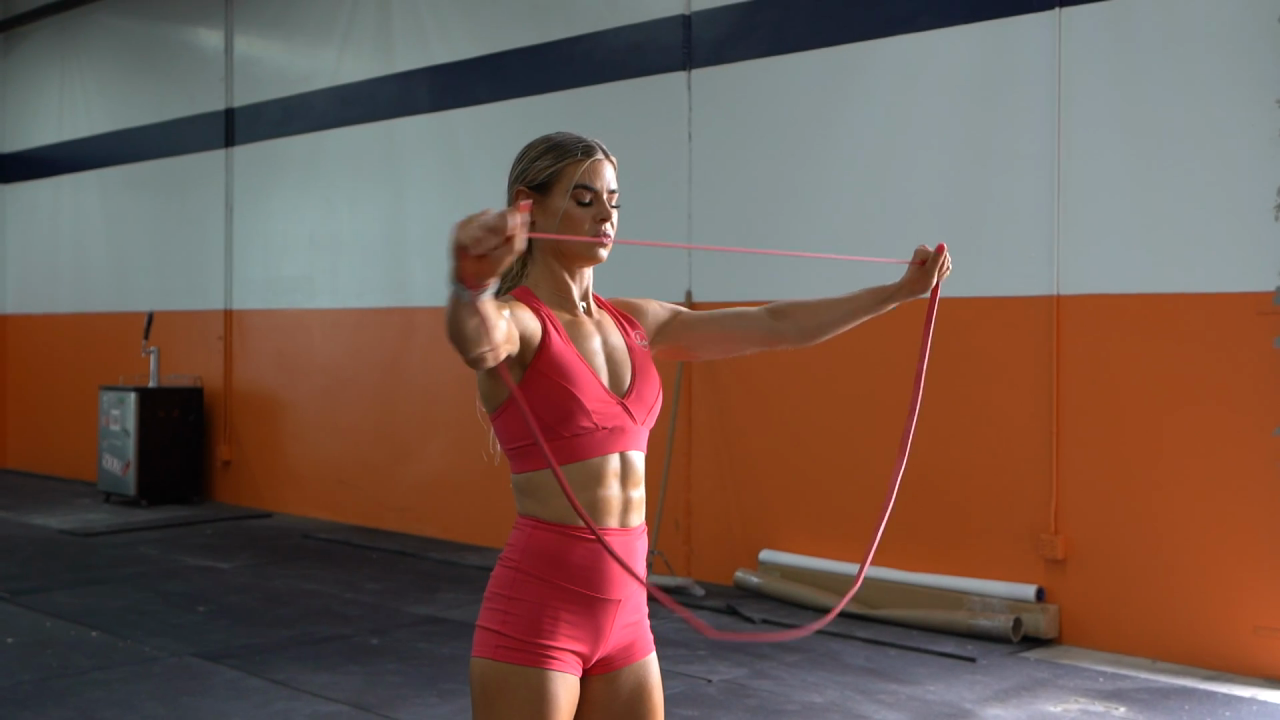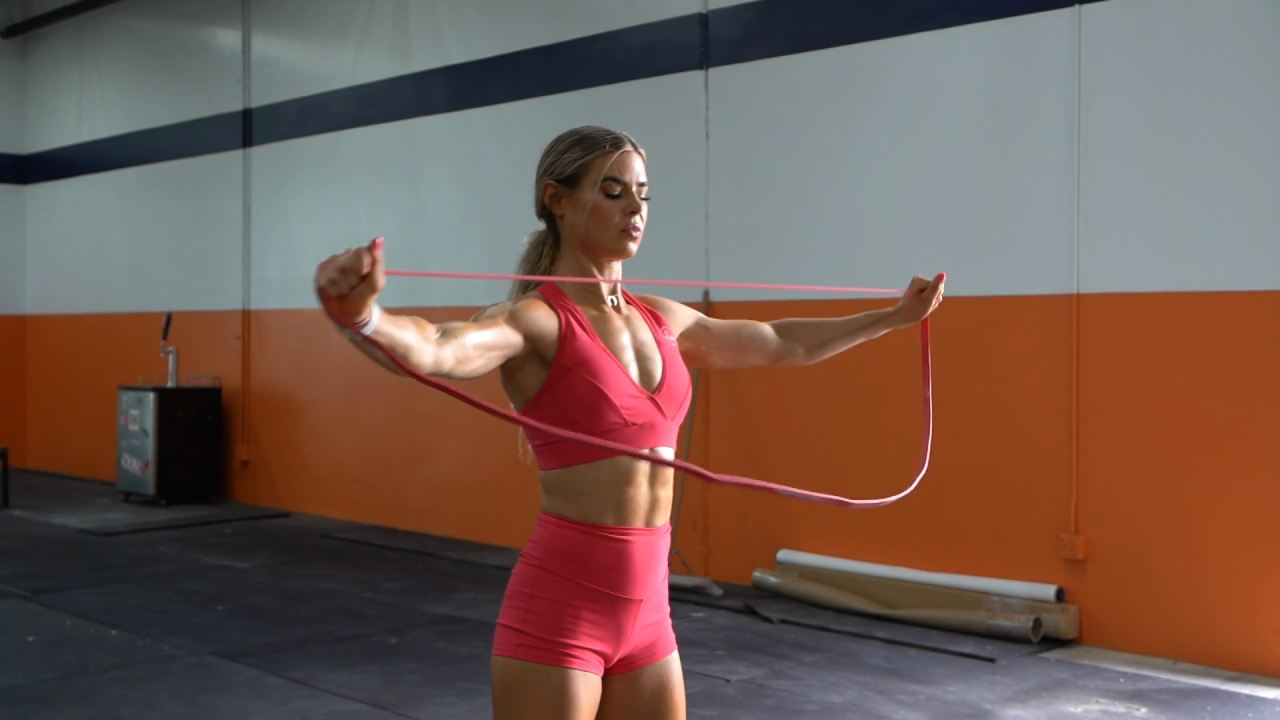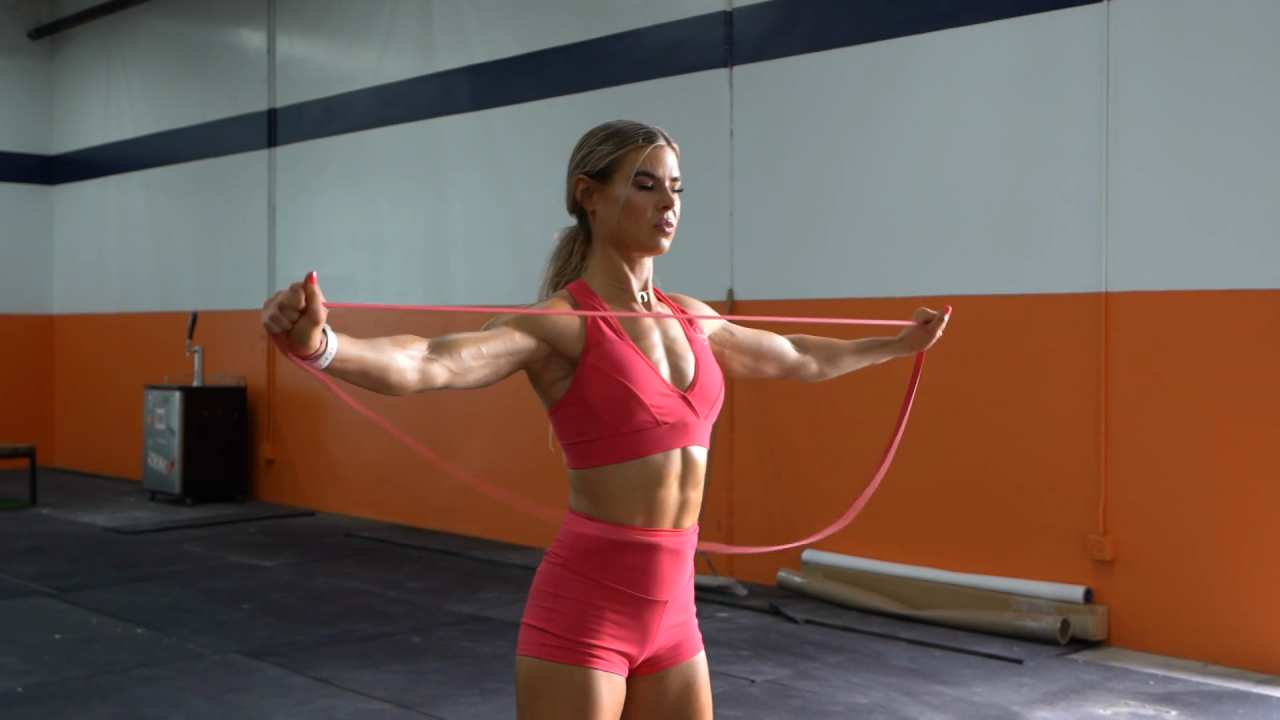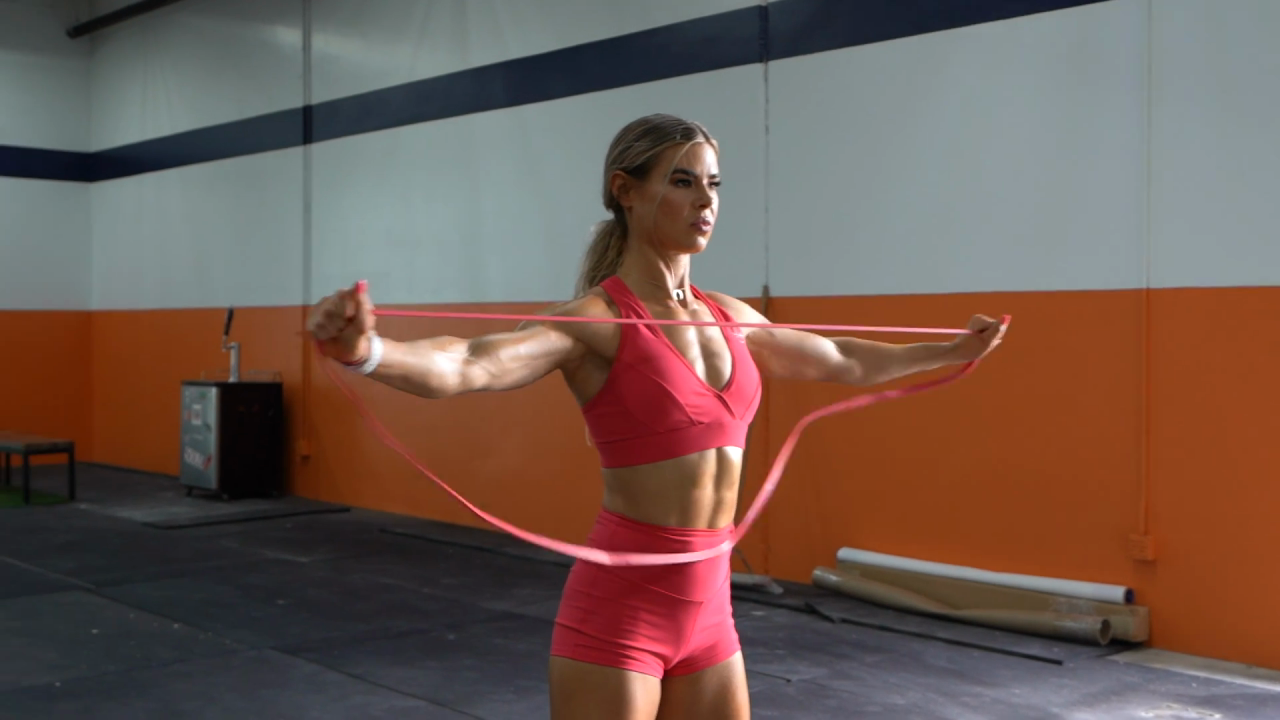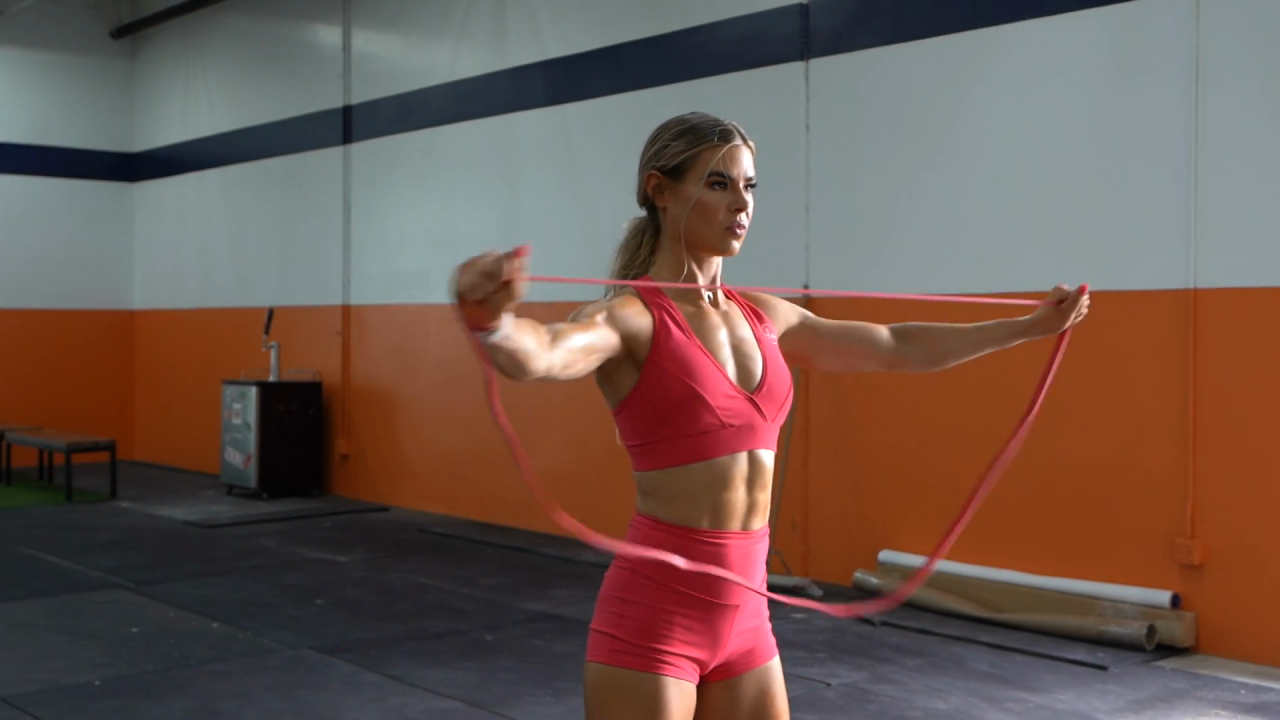
dt=0.2s
person 1, frame 1
left shoulder: (634, 323)
right shoulder: (508, 322)
left elbow: (774, 327)
right elbow: (474, 339)
left wrist: (901, 289)
right wrist: (473, 278)
left hip: (620, 612)
right hip: (533, 614)
person 1, frame 2
left shoulder: (656, 319)
right shoulder: (532, 320)
left elbow: (782, 345)
right elbow: (431, 351)
left wrist: (895, 315)
right wrist: (359, 316)
left hip: (645, 609)
right hip: (556, 610)
person 1, frame 3
left shoulder: (687, 319)
right shoulder: (558, 323)
left elbow: (794, 358)
right elbow: (426, 365)
left wrist: (900, 344)
right wrist: (318, 345)
left hip: (670, 609)
right hip: (582, 610)
person 1, frame 4
left shoulder: (726, 316)
right shoulder: (592, 320)
left elbow: (839, 361)
right elbow: (466, 365)
left wrist: (954, 351)
right wrist: (364, 351)
left hip: (705, 609)
right hip: (615, 612)
person 1, frame 5
left shoulder: (761, 317)
right shoulder: (623, 317)
left elbow: (898, 346)
right elbow: (540, 354)
left wrist: (1031, 325)
right wrist: (490, 322)
left hip: (742, 615)
right hip: (649, 619)
